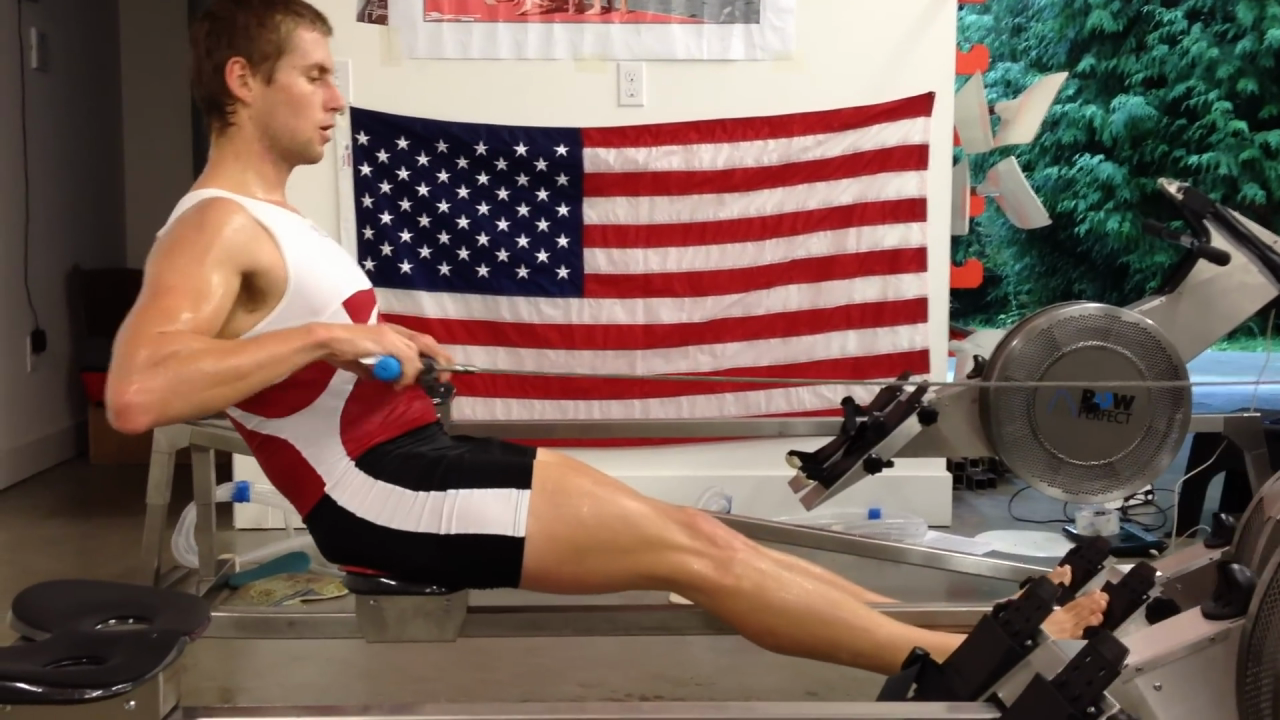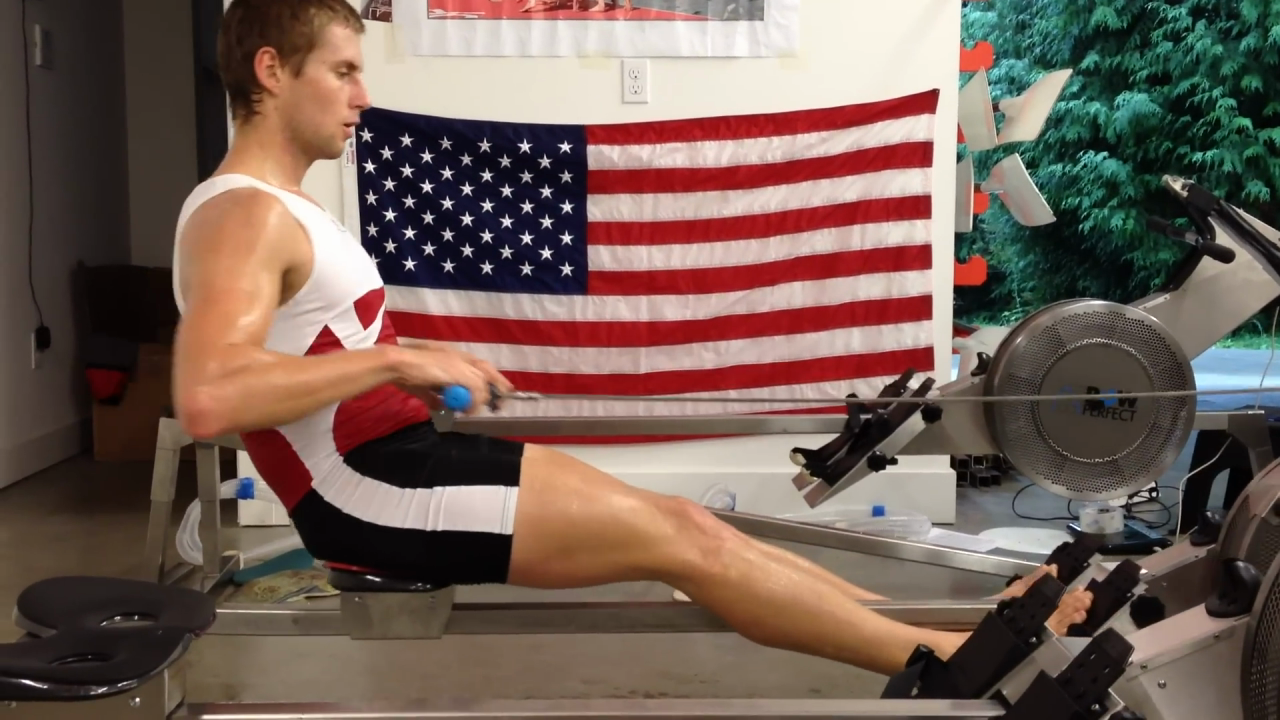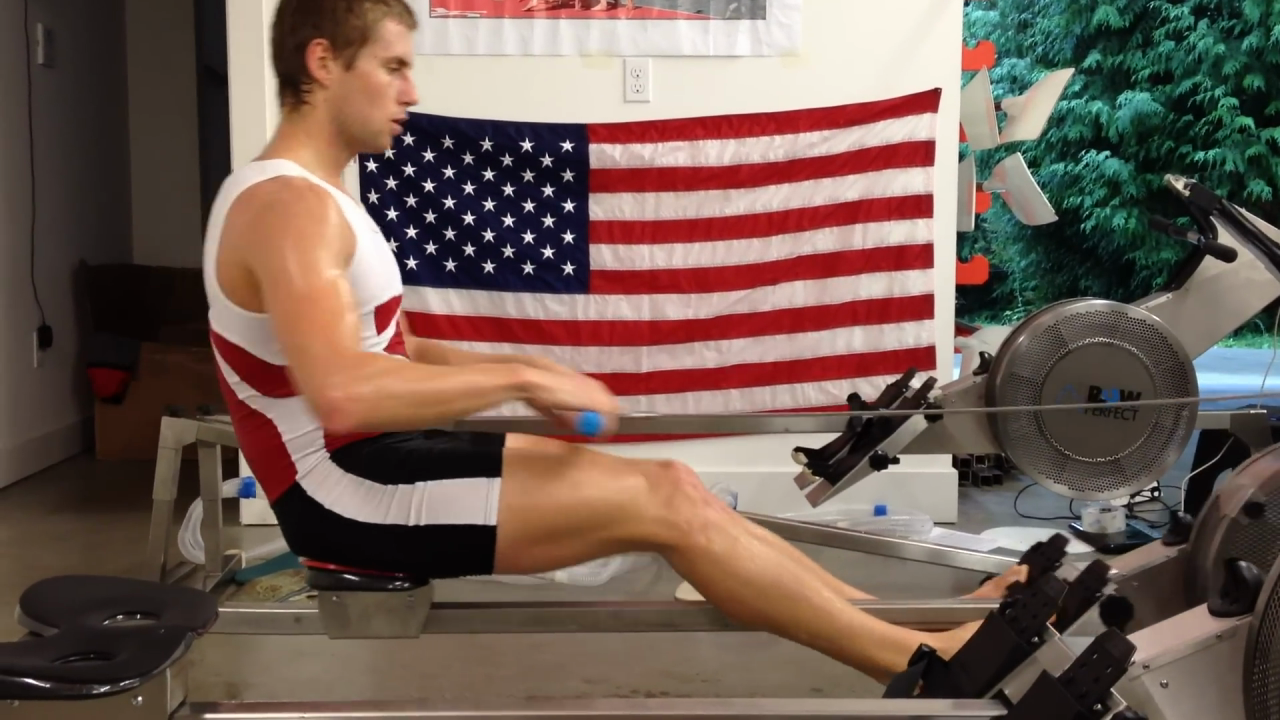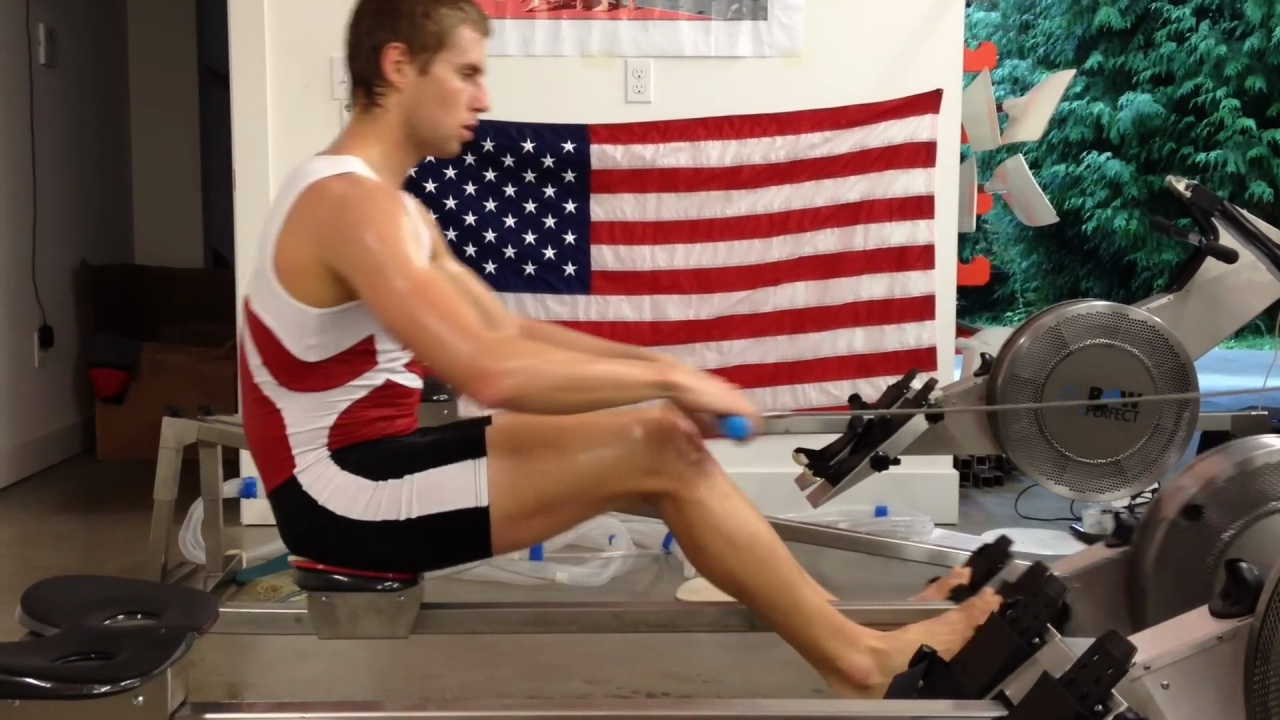
dt=0.3s
person 1, frame 1
left shoulder: (260, 216)
right shoulder: (216, 227)
right elbow: (134, 394)
left wrist: (375, 344)
right wrist: (325, 336)
left hip: (410, 461)
right hip: (383, 497)
left knee: (689, 531)
right knee: (688, 547)
left ankle: (959, 637)
right ankle: (964, 659)
person 1, frame 2
left shoulder: (271, 210)
right shoulder: (245, 215)
right elbow: (205, 399)
left wrist: (417, 365)
right wrist: (394, 360)
left hip: (394, 465)
right hip: (369, 494)
left knee: (678, 522)
right knee: (678, 538)
left ankle: (953, 631)
right ankle: (956, 658)
person 1, frame 3
left shoulder: (307, 193)
right shoulder: (289, 207)
right elbow: (345, 392)
left wrist: (515, 377)
right wrist: (524, 377)
left hip: (373, 470)
right hip: (351, 494)
left knee: (667, 489)
right knee: (666, 502)
left ankle: (909, 625)
right ankle: (929, 659)
person 1, frame 4
left shoulder: (371, 198)
right shoulder: (356, 205)
left elbow: (506, 331)
right elbow: (492, 375)
left wrist: (652, 373)
right wrist: (667, 376)
left hip: (368, 469)
right hip: (350, 496)
left knee: (661, 434)
right knee: (661, 447)
left ankle: (862, 637)
right ankle: (868, 660)
